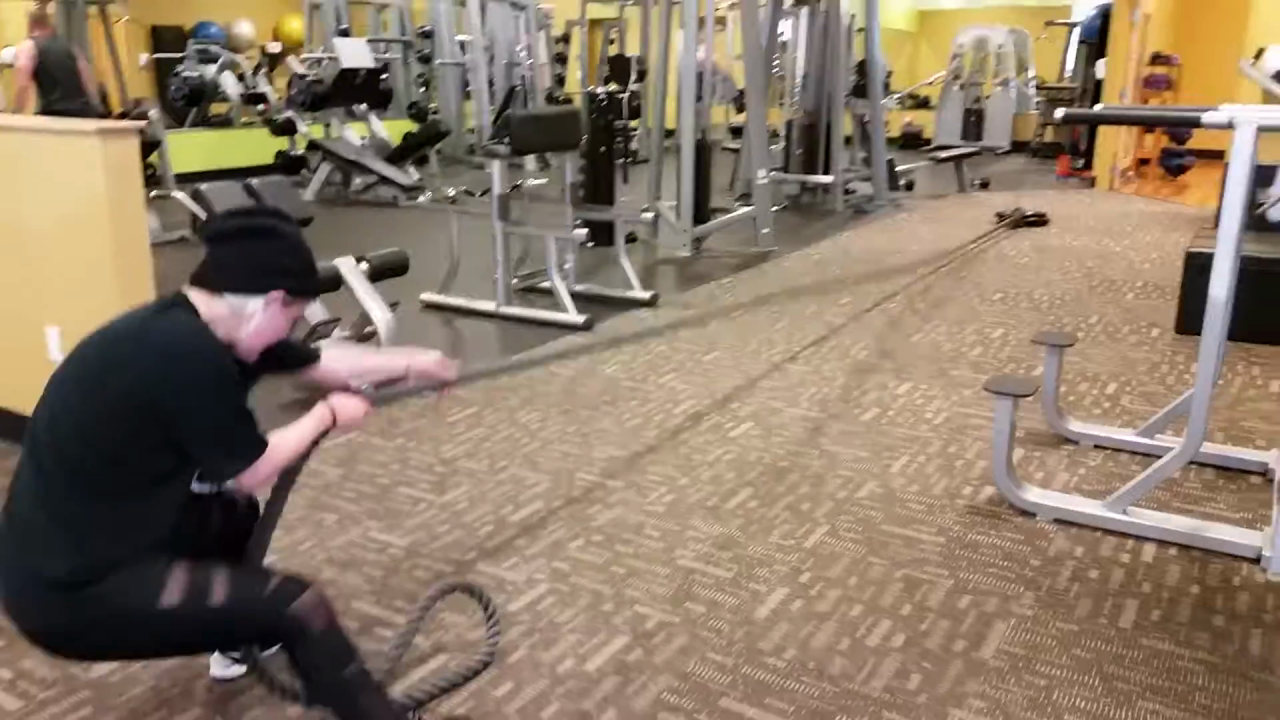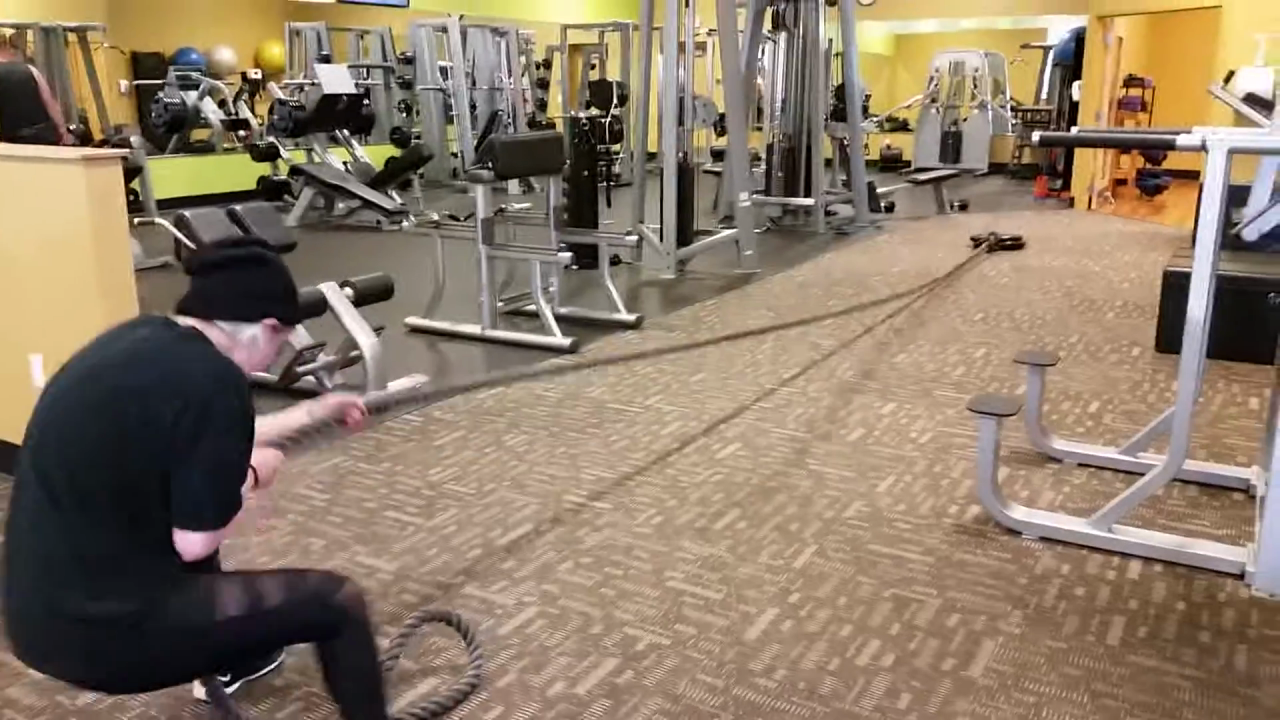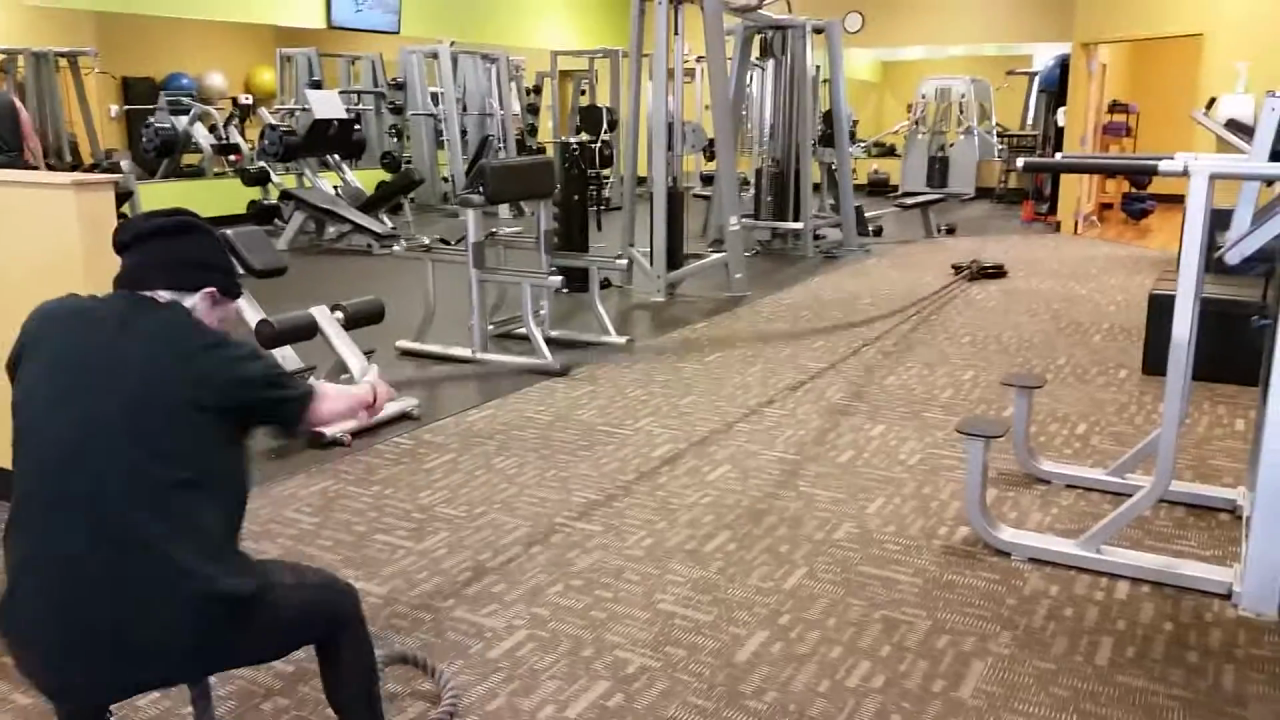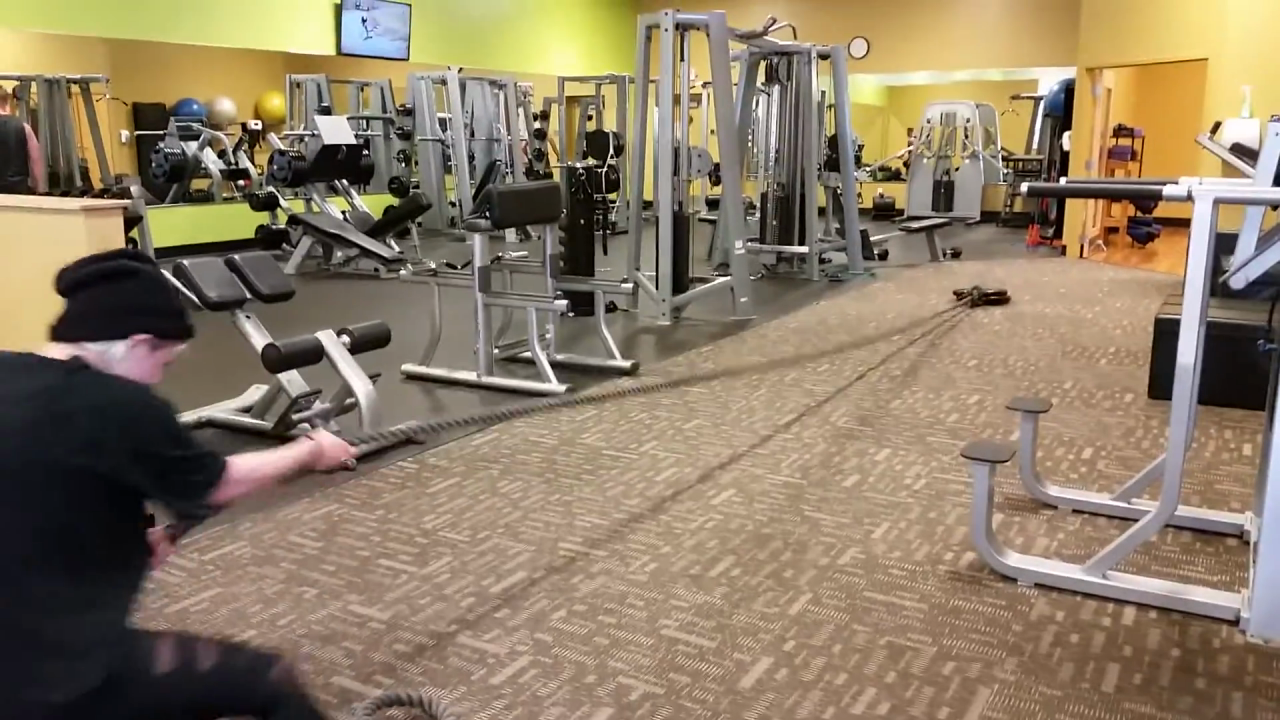
dt=0.4s
person 1, frame 1
left shoulder: (190, 328)
right shoulder: (185, 354)
left elbow: (320, 364)
right elbow: (253, 471)
left wrist: (414, 364)
right wrist: (329, 414)
left hip: (77, 546)
right hip: (75, 592)
left knee: (230, 508)
right knee: (300, 607)
left ankle: (239, 641)
person 1, frame 2
left shoulder: (141, 339)
right shoulder: (210, 379)
right elbow: (195, 539)
left wrist: (312, 414)
right wrist: (253, 474)
right hip: (108, 627)
right knee: (337, 603)
left ankle: (223, 670)
person 1, frame 3
left shoulder: (48, 323)
right shoulder: (207, 354)
right elbow: (309, 405)
right wrist: (369, 394)
left hip: (44, 631)
right hip: (180, 617)
right knee: (336, 606)
person 1, frame 4
right shoulder: (115, 409)
right elbow: (221, 484)
left wrist: (129, 535)
right wrist: (312, 453)
right hip: (49, 676)
right knee: (263, 679)
